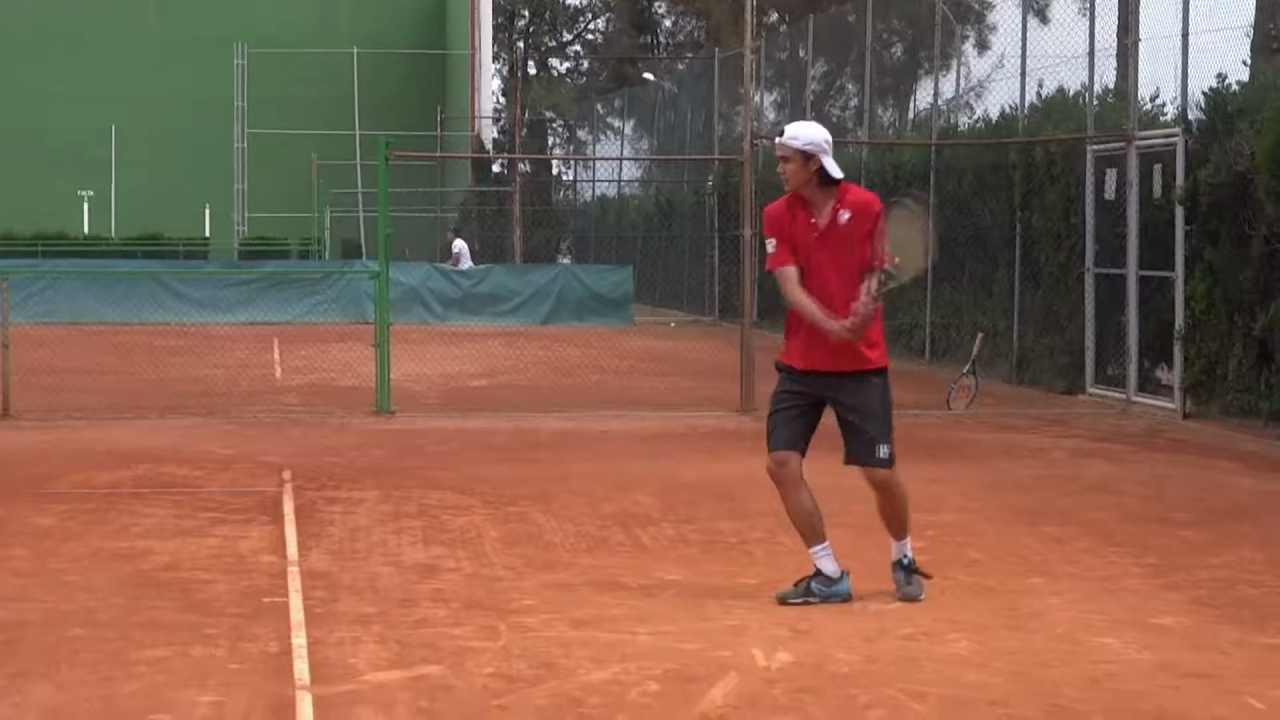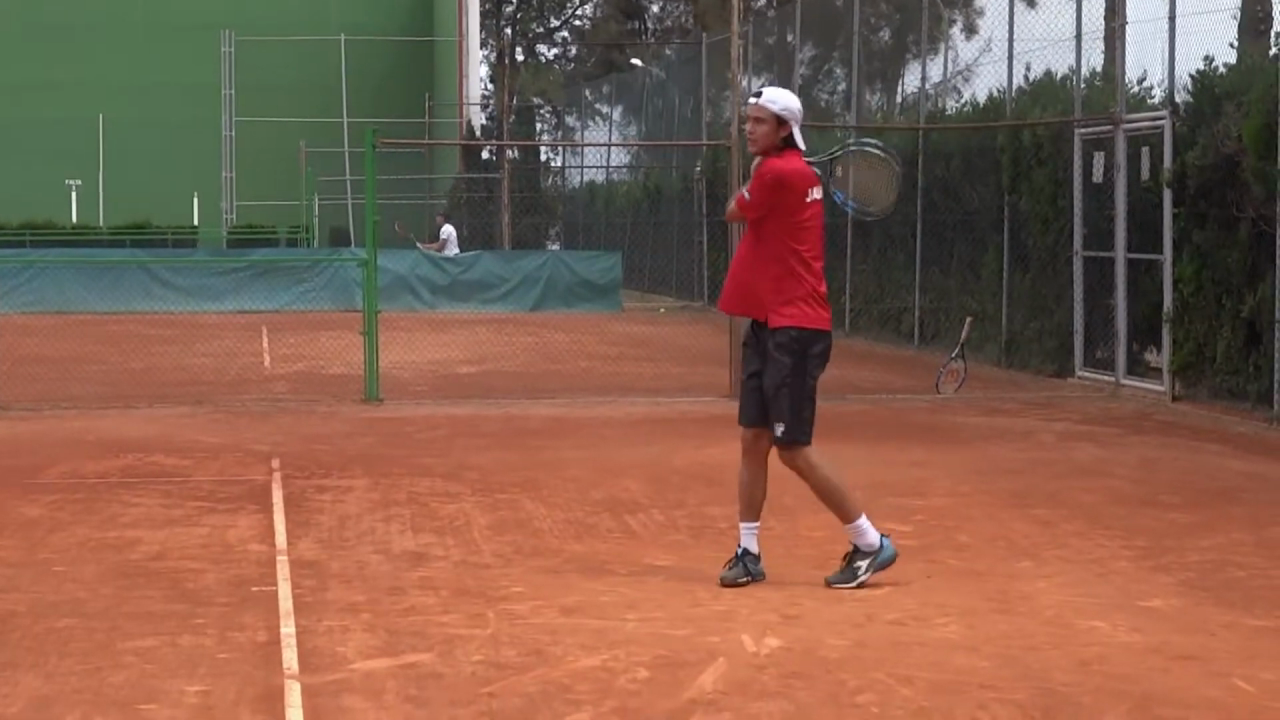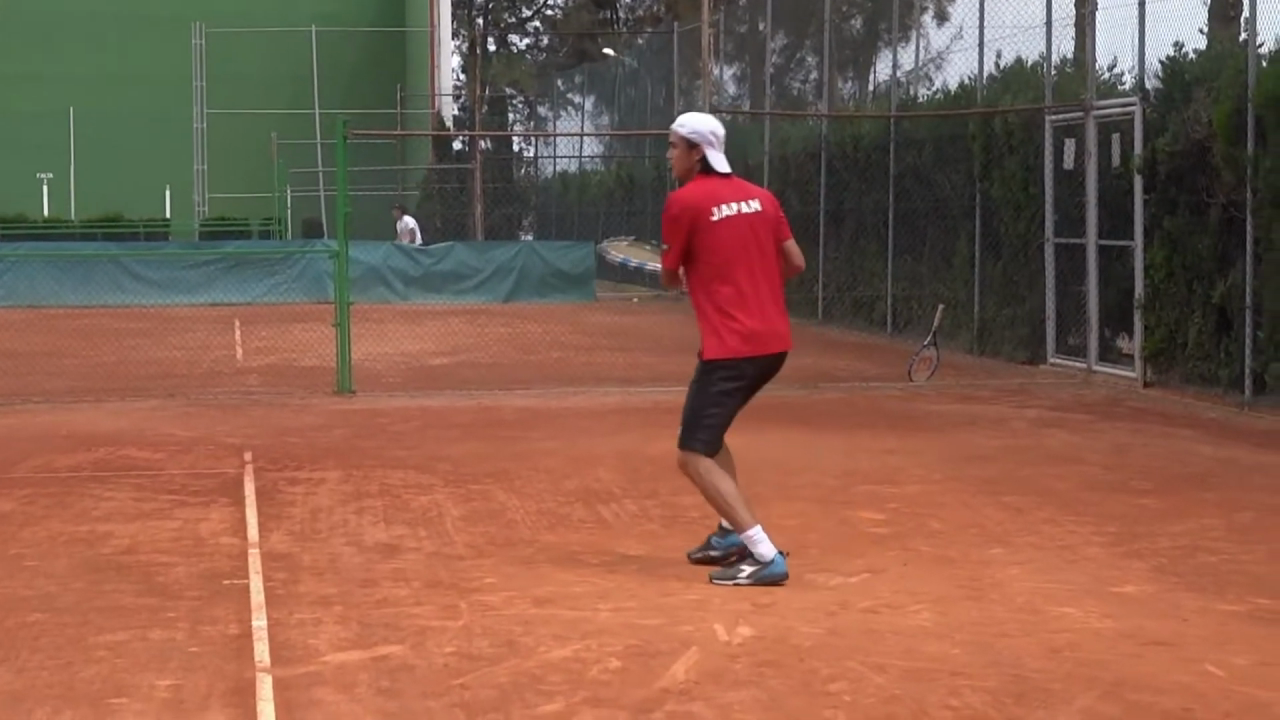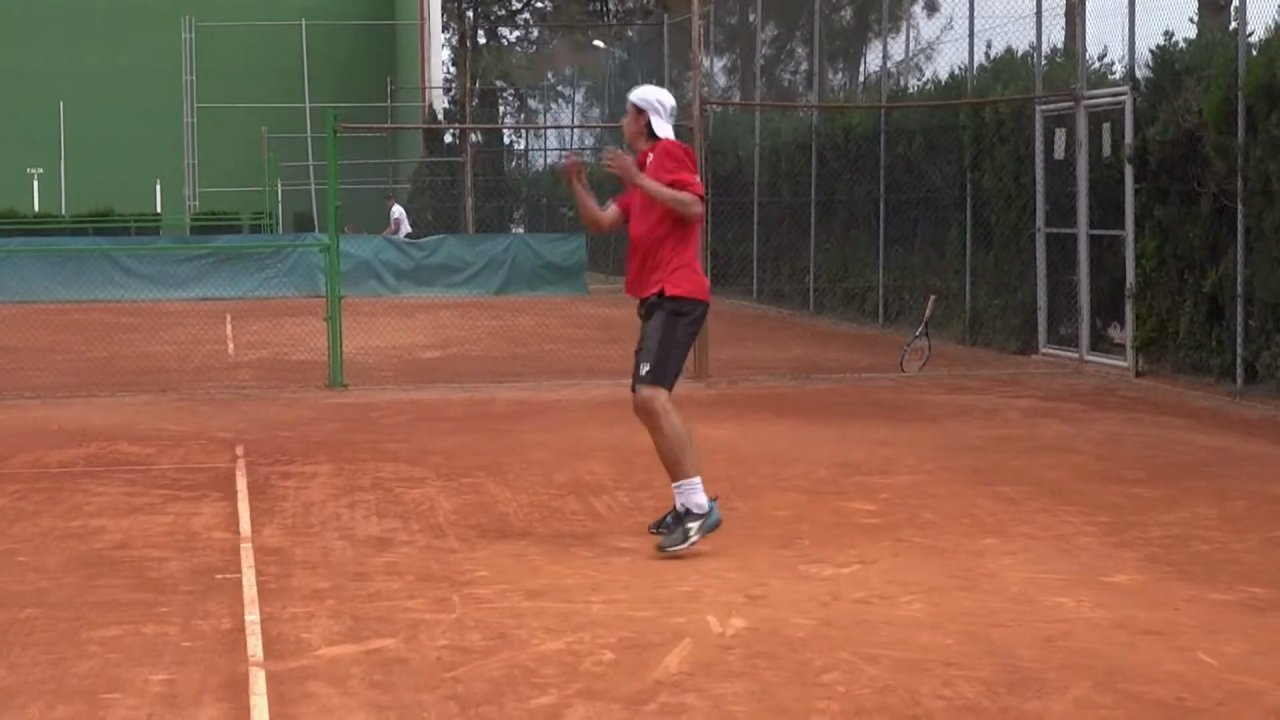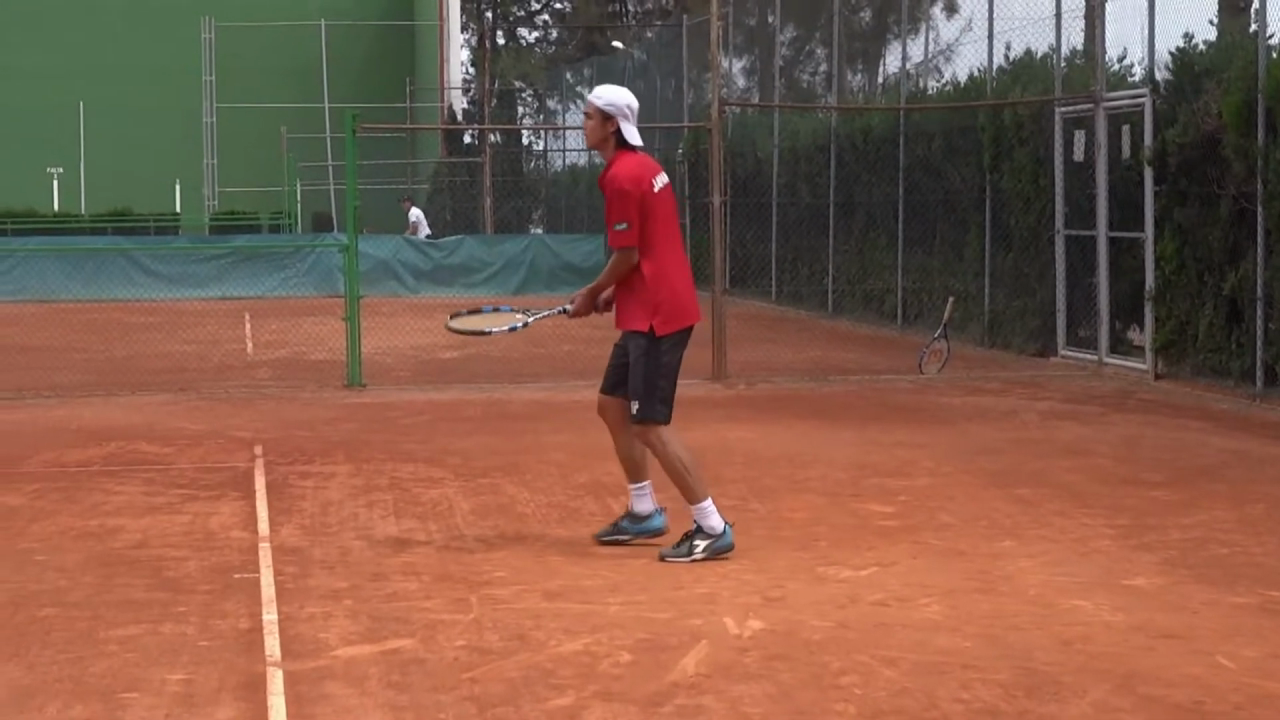
dt=1s
person 1, frame 1
left shoulder: (865, 205)
right shoulder: (777, 214)
left elbow: (874, 279)
right elbow: (790, 288)
left wrist: (865, 309)
right wrist: (830, 324)
left hip: (861, 364)
right hip: (800, 363)
left knee: (879, 473)
right knee: (781, 465)
left ankle: (903, 560)
right ankle: (829, 574)
person 1, frame 2
left shoulder: (779, 173)
right shoulder: (786, 170)
left elbow: (734, 213)
left wrist: (760, 160)
left hip: (795, 329)
right hip: (768, 326)
left knee: (793, 451)
right knee: (752, 442)
left ankle: (870, 544)
right ankle: (748, 552)
person 1, frame 3
left shoulder: (683, 201)
right shoulder: (759, 195)
left elbow: (670, 272)
right elbow: (796, 264)
left wrist: (683, 274)
left hip: (731, 346)
right hip: (773, 342)
left knee: (693, 456)
right knee: (705, 435)
left ankle: (765, 556)
right ankle: (734, 532)
person 1, frame 4
left shoulder: (671, 152)
right shoulder: (640, 168)
left elbow: (694, 210)
right elbow: (604, 223)
left wrist: (637, 179)
right wrist: (576, 183)
left hip: (676, 294)
right hip: (661, 297)
left knee: (652, 395)
right knee: (646, 401)
left ankle: (699, 505)
right ankle: (687, 505)
person 1, frame 5
left shoulder: (621, 177)
right shoulder: (643, 166)
left elbow: (627, 257)
left wrist: (591, 292)
right wrist: (614, 292)
left hip: (656, 316)
right hip: (647, 312)
left knee: (650, 426)
right knee: (612, 405)
left ankle: (713, 528)
right ankle: (643, 511)
